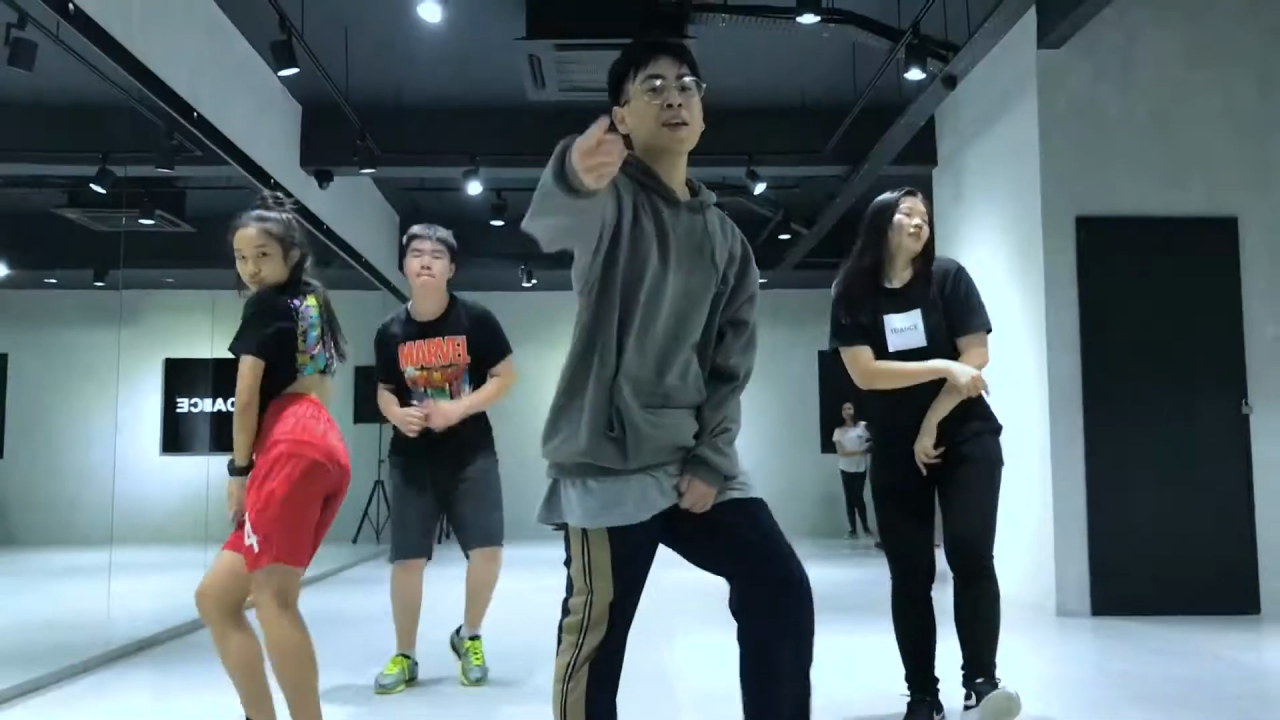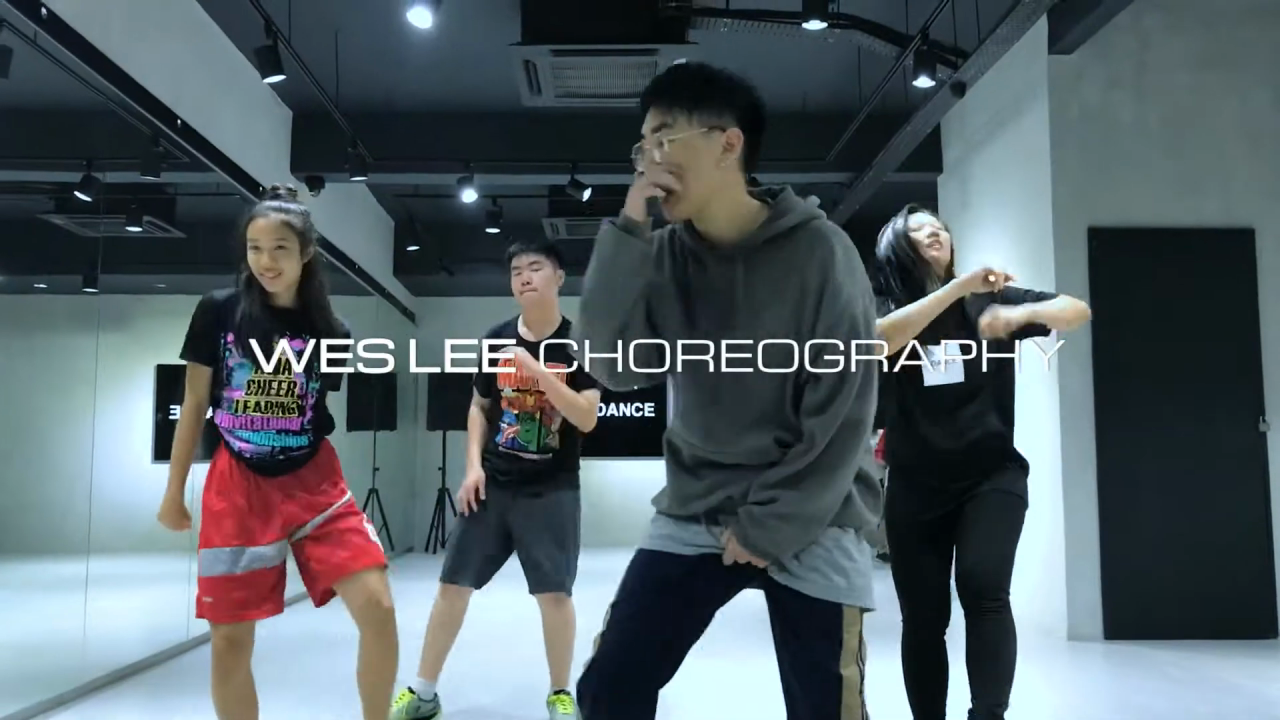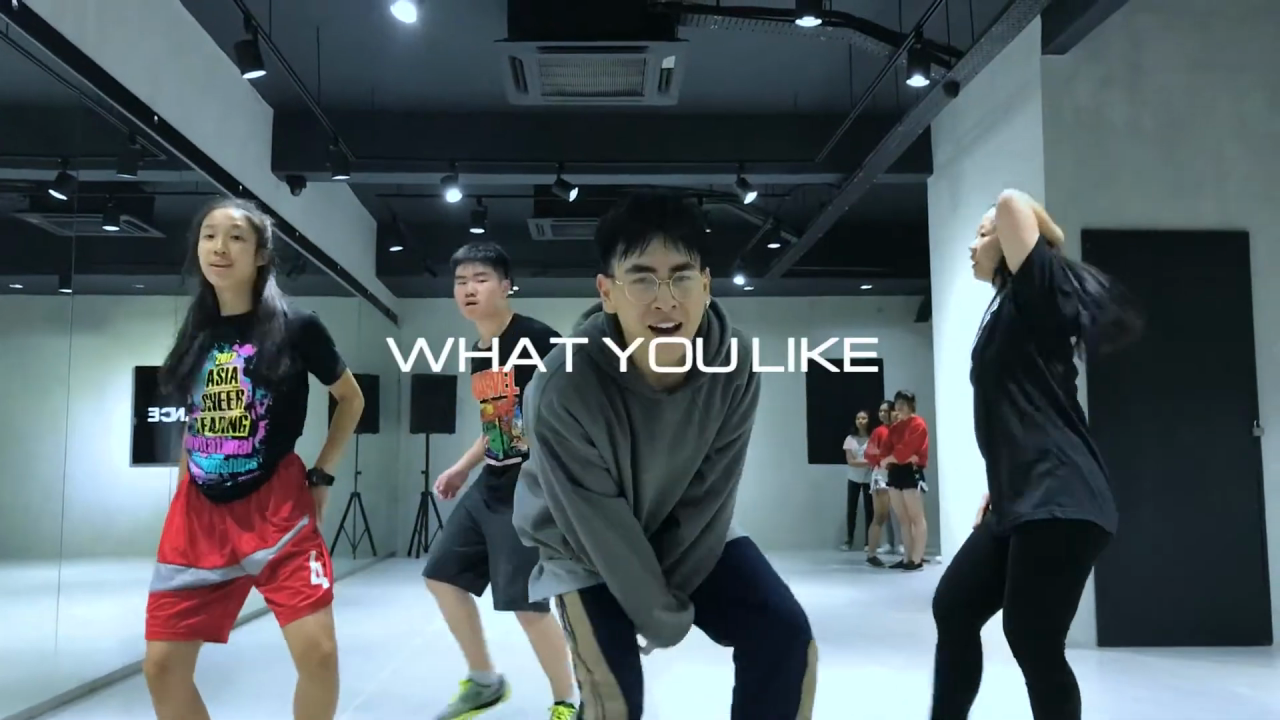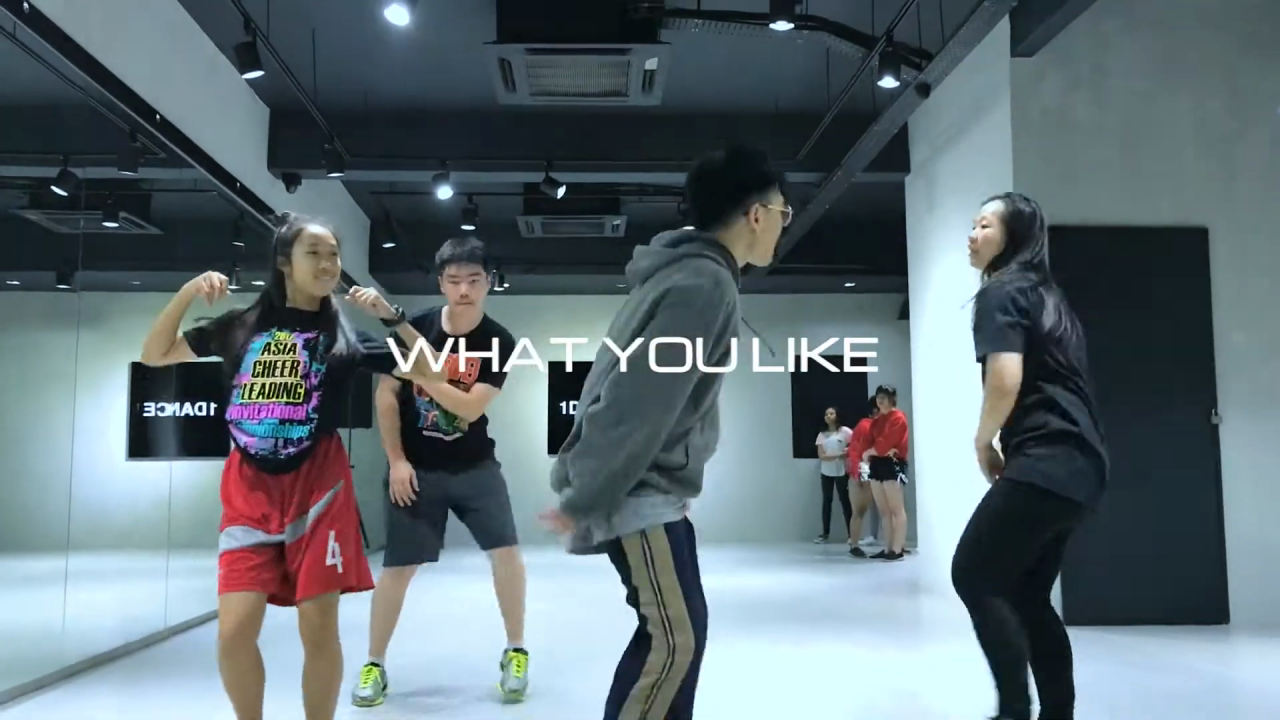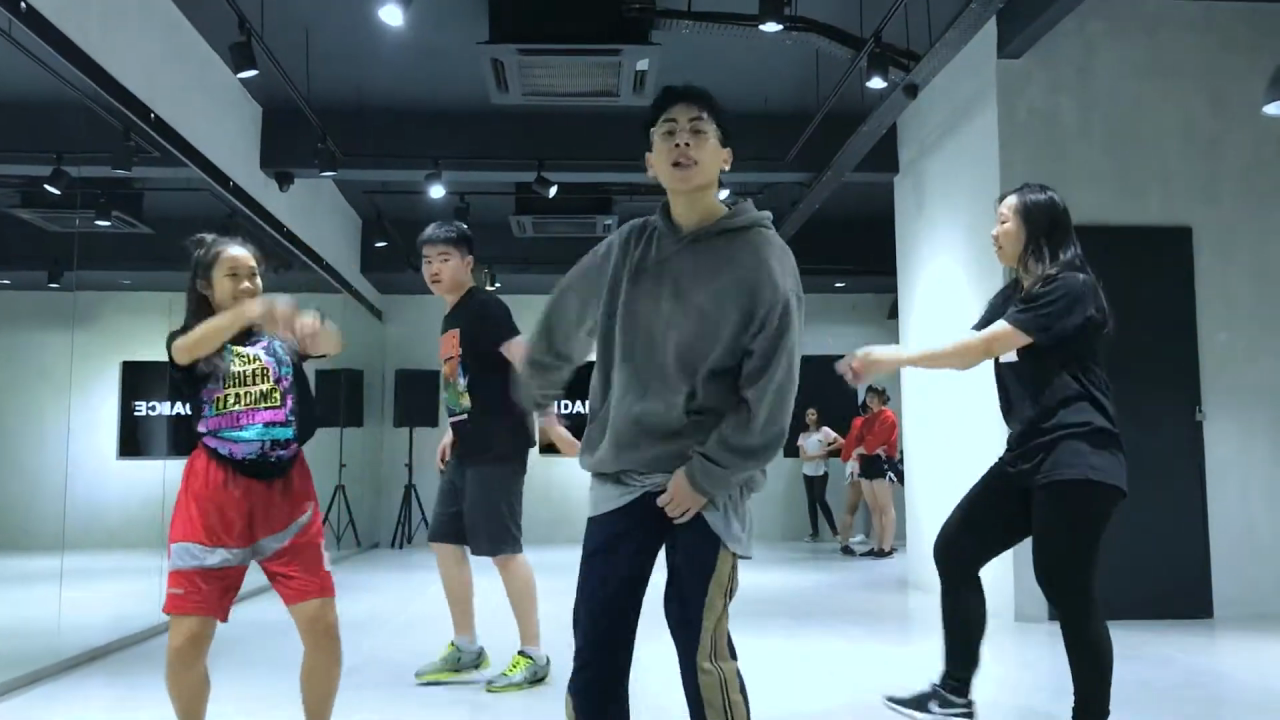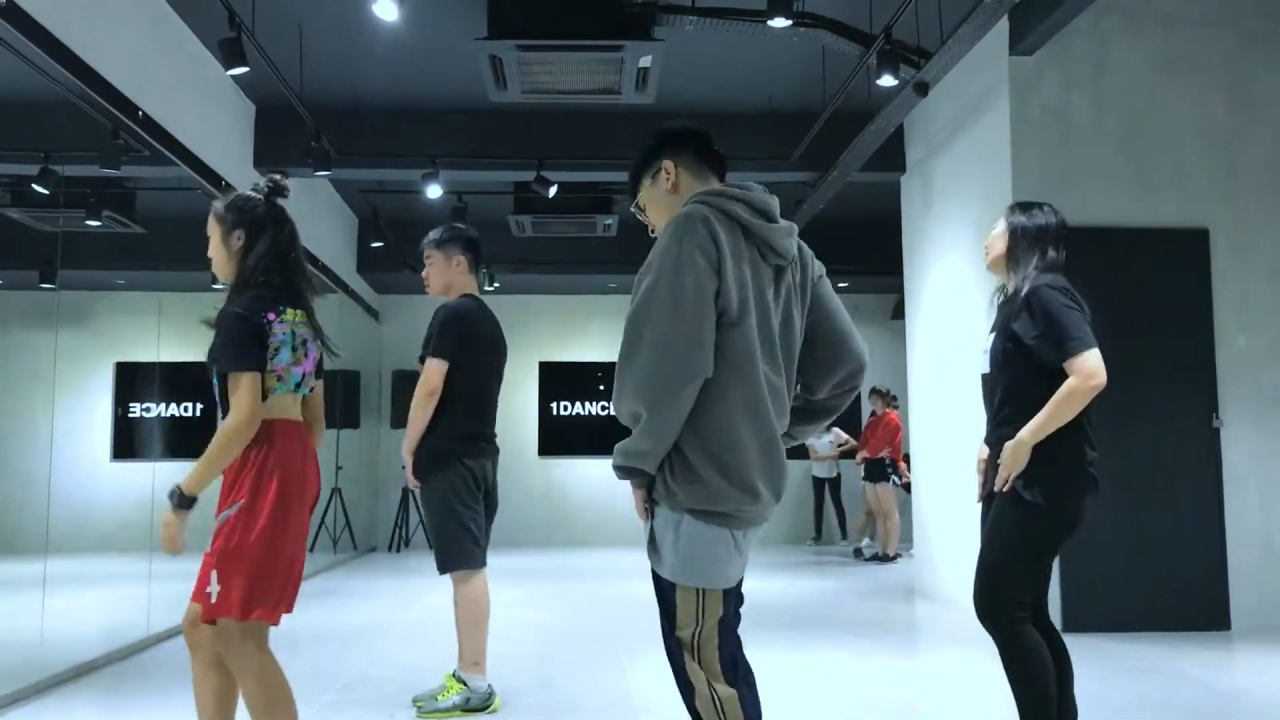
dt=0.7s
person 1, frame 1
left shoulder: (724, 235)
right shoulder: (610, 197)
left elbow: (732, 358)
right elbow: (554, 221)
left wrist: (711, 460)
right wrist: (576, 175)
left hip: (692, 460)
right hip: (608, 459)
left knee: (780, 584)
right knee: (596, 637)
person 1, frame 2
left shoulder: (822, 253)
right shoulder: (658, 256)
left elbow: (844, 413)
right elbow: (614, 365)
left wrist: (770, 524)
right wrist: (627, 230)
left hip: (812, 518)
right hip: (694, 510)
person 1, frame 3
left shoulder: (734, 369)
right shoulder: (564, 388)
left elbow: (706, 502)
right elbow: (600, 525)
left wrist: (670, 599)
right wrist: (664, 619)
left hip: (689, 538)
right hip: (585, 552)
left knee: (785, 638)
person 1, frame 4
left shoulder: (694, 277)
right shoulder: (700, 284)
right elbow: (632, 398)
left wrist: (644, 485)
right wrist: (586, 496)
left hip: (658, 489)
right hip: (630, 494)
left knee: (678, 636)
right knee: (675, 638)
person 1, frame 5
left shoulder: (761, 256)
right shoulder: (627, 248)
left elbow: (771, 392)
right elbow: (566, 325)
left wrist: (704, 474)
right wrist: (534, 386)
left hip: (711, 487)
right hip: (621, 481)
left knee: (702, 649)
right knee: (599, 643)
person 1, frame 6
left shoulder: (694, 229)
right shoulder: (787, 248)
left elbow: (664, 364)
right elbow: (844, 366)
left wrist: (639, 460)
left hip: (695, 486)
right hip: (745, 483)
left knee: (709, 669)
right knee: (711, 650)
person 2, frame 1
left shoulder: (949, 277)
right shoulder: (853, 293)
left elbow: (977, 357)
right elbow: (863, 372)
left wrist: (933, 422)
right wrist: (942, 368)
left hip: (966, 438)
right hip: (897, 453)
left knee: (971, 552)
right knee: (910, 574)
person 2, frame 2
left shoulder: (995, 298)
right shoulder: (891, 308)
left elbow: (1076, 311)
right elbow: (885, 337)
left wrist: (1022, 312)
right wrist: (957, 287)
left hip: (993, 479)
right hip: (917, 488)
left knee: (985, 590)
right knee: (923, 619)
person 2, frame 3
left shoulder: (1039, 287)
right shoulder: (1017, 309)
left elbow: (1013, 203)
left wrist: (1048, 235)
right wrist: (997, 487)
left hip: (1057, 499)
right hip: (1021, 498)
left knee: (1030, 639)
right knee: (953, 609)
person 2, frame 4
left shoulder: (1001, 292)
right shoulder: (1033, 293)
left elbow: (1005, 380)
left wrist: (983, 440)
right wrist: (998, 443)
left hip: (1046, 464)
right hip: (1067, 465)
left knee: (975, 576)
right knee: (1025, 597)
person 2, frame 5
left shoulder: (1072, 289)
right shoulder: (1010, 296)
left elbow: (980, 348)
right elbow: (970, 351)
left wrist: (891, 358)
right wrist: (889, 359)
left hip: (1076, 460)
right hip: (1025, 458)
left knee: (1067, 592)
right knee: (955, 549)
person 2, frame 6
left shoulder: (1043, 292)
right shoulder: (1013, 301)
left elbow: (1091, 375)
left wrist: (1025, 441)
right wrist: (991, 447)
left hip: (1041, 480)
right hip: (1014, 478)
left knee: (999, 606)
right knee: (1024, 612)
person 3, frame 1
left shoulder: (266, 304)
right shoulder: (315, 304)
left elbow: (248, 396)
left wrist: (238, 469)
left hip: (291, 448)
right hip: (321, 446)
left knee: (275, 599)
right knee: (214, 598)
person 3, frame 2
left shoulder: (330, 332)
right shoulder: (218, 311)
right elbow: (193, 403)
right wrist: (174, 490)
left hip: (313, 481)
right hip: (237, 483)
left knee: (377, 610)
right knee: (229, 643)
person 3, frame 3
left shoulder: (297, 328)
right shoulder: (192, 337)
left elbow: (352, 401)
left wrist: (321, 475)
right wrist: (167, 531)
left hip: (276, 505)
right hip: (199, 509)
left knee: (319, 655)
right knee: (163, 666)
person 3, frame 4
left shoulder: (346, 337)
right shoulder: (245, 323)
left elbow: (429, 372)
right elbow: (153, 353)
left wrist: (390, 315)
right wrist: (188, 291)
left hip: (318, 479)
right hip: (250, 482)
left knee: (318, 627)
right knee: (235, 629)
person 3, frame 5
left shoulder: (282, 339)
right shoulder: (189, 347)
left elbow: (332, 342)
right elbow: (187, 347)
left wrist: (311, 327)
right wrist: (251, 312)
left hip: (285, 490)
right hip: (213, 493)
left knee: (322, 627)
right knee: (185, 644)
person 3, frame 6
left shoulder: (243, 313)
right shoulder: (296, 310)
left elbow: (244, 418)
right elbow: (312, 414)
left wrist: (182, 497)
right wrist: (305, 485)
left hip: (262, 470)
right hip: (293, 466)
left knee: (240, 639)
right knee: (200, 627)
person 4, frame 1
left shoulder: (475, 318)
right shoulder: (391, 331)
left elbow: (506, 375)
right elbow: (385, 392)
left wrist: (462, 407)
right wrist: (396, 415)
left hip: (470, 454)
right hip: (413, 458)
left knee: (487, 549)
right knee: (407, 557)
left ankle: (469, 636)
right ankle: (405, 655)
person 4, frame 2
left shoulder: (577, 345)
right shoulder: (497, 338)
left elbow: (587, 417)
right elbow: (480, 406)
left wrist: (535, 367)
right wrist: (474, 463)
left hip: (551, 488)
right hip: (494, 484)
left knee: (554, 590)
right knee: (454, 582)
person 4, frame 3
left shoulder: (535, 338)
right shoulder: (479, 354)
right wrist: (462, 466)
right hip: (488, 491)
left knee: (528, 606)
right knee: (441, 576)
right ankle: (483, 679)
person 4, frame 4
left shoulder: (500, 342)
right shoulder: (416, 328)
left elbow: (471, 406)
right elbow: (386, 395)
right wrist: (397, 460)
left hip: (474, 463)
right hip: (417, 466)
left knee: (505, 551)
right knee: (398, 567)
left ankle: (516, 652)
right ankle: (374, 666)
person 4, frame 5
left shoulder: (484, 306)
right shoulder: (451, 317)
right wrist: (452, 433)
left hip: (495, 449)
right hip: (466, 450)
left knee: (503, 549)
right knee: (445, 543)
left ankle: (531, 655)
right ankle: (465, 648)
person 4, frame 6
left shoulder: (450, 314)
right shoulder: (489, 321)
left elbow: (429, 390)
left wrist: (409, 450)
left hip: (449, 456)
right hip: (480, 454)
left knee: (462, 567)
right knee: (466, 568)
right ankle: (467, 676)
